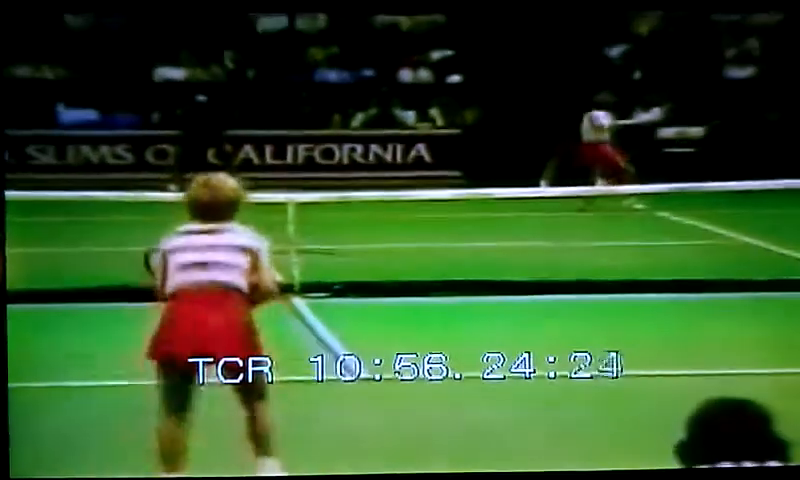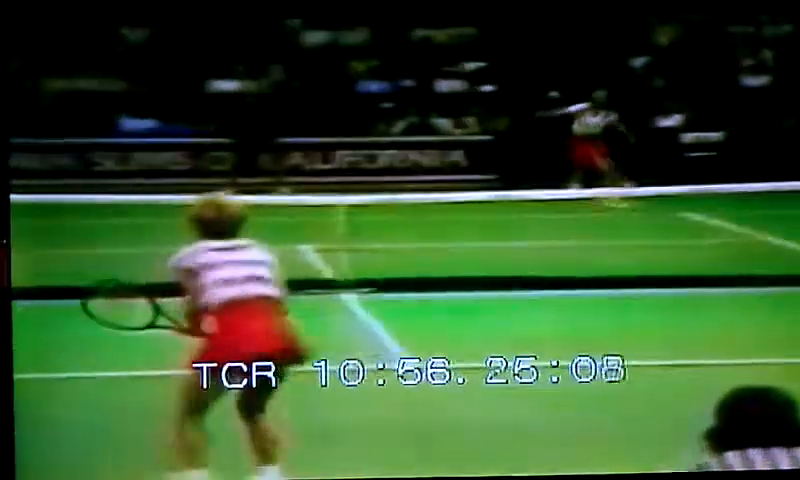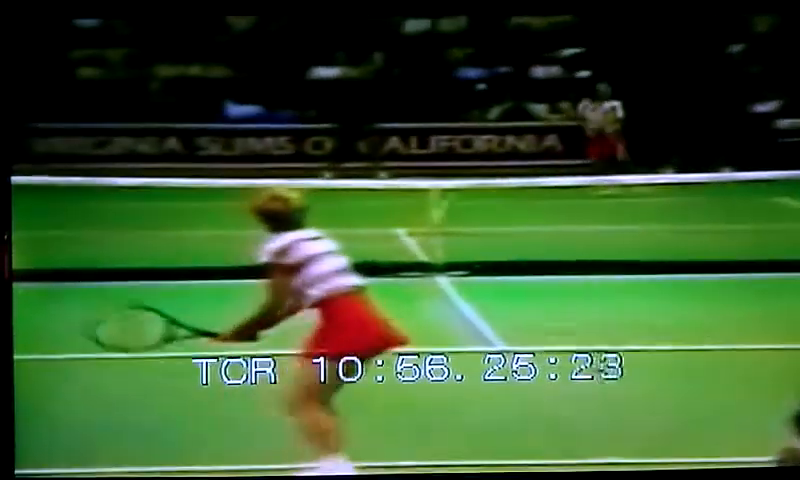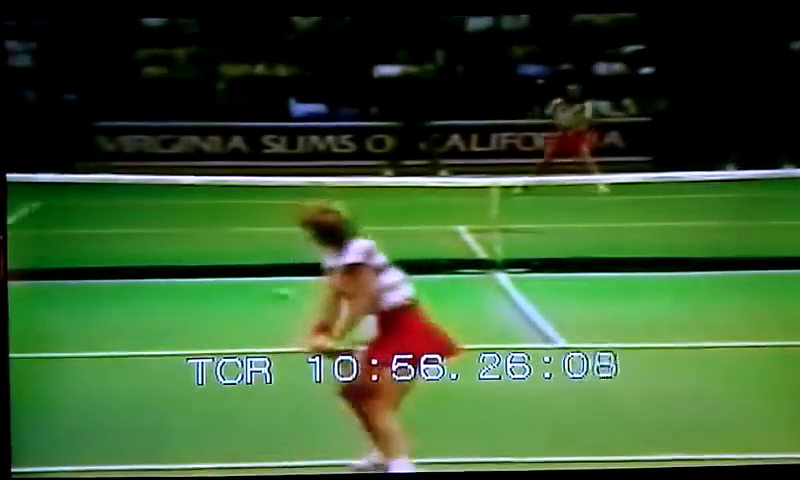
dt=0.5s
person 1, frame 1
left shoulder: (172, 239)
right shoulder: (248, 237)
left elbow: (163, 290)
right elbow: (269, 288)
left hip: (179, 324)
right hip: (232, 323)
left knee: (174, 413)
right knee: (256, 401)
right ankle: (268, 469)
person 1, frame 2
left shoulder: (190, 255)
right shoulder: (260, 252)
left elbow: (194, 308)
left wrist: (199, 329)
left hip: (233, 335)
right hip: (276, 332)
left knee: (190, 415)
right knee: (250, 409)
person 1, frame 3
left shoulder: (280, 246)
right shoulder: (316, 238)
left elbow: (276, 304)
left wrist: (242, 330)
right wrist: (255, 328)
left hip: (344, 323)
right hip: (360, 317)
left knee: (302, 404)
right knee: (314, 400)
right ankle: (335, 465)
person 1, frame 4
left shoulder: (356, 252)
right shoulder: (338, 256)
left elbow: (367, 299)
right elbow: (334, 299)
left wrist: (336, 337)
right wrist: (321, 333)
left hip: (407, 334)
right hip: (394, 332)
left knee: (380, 408)
right knee: (353, 390)
right ankle: (387, 454)
